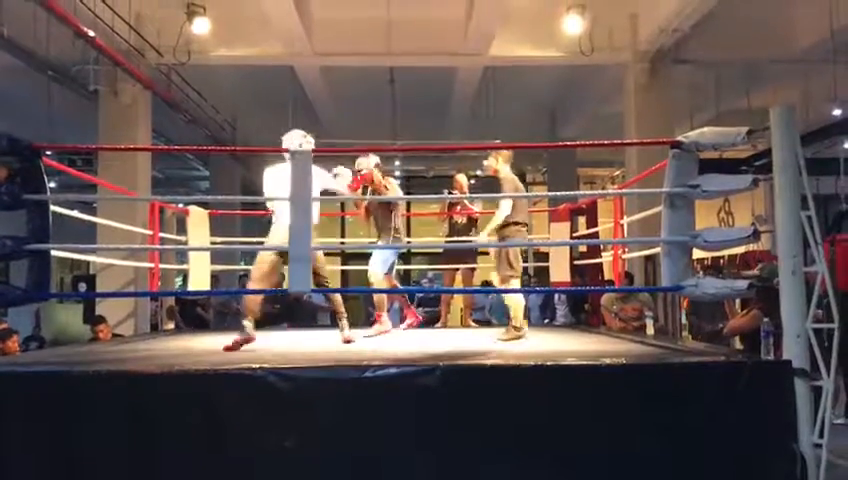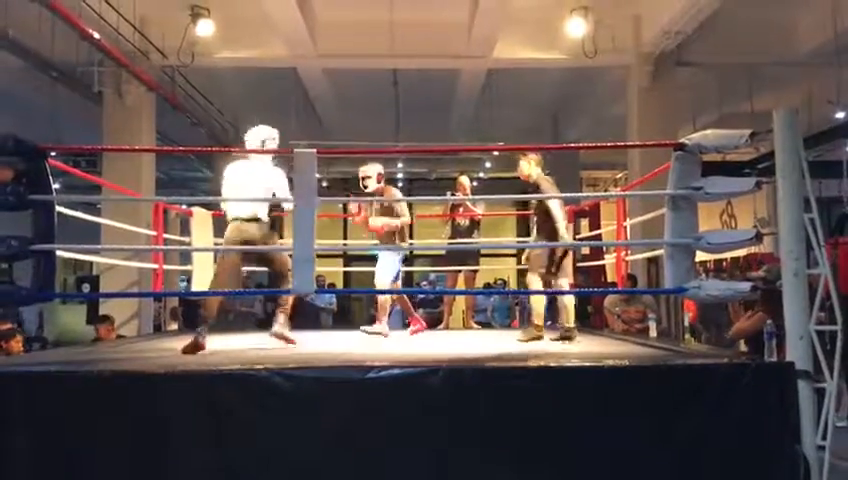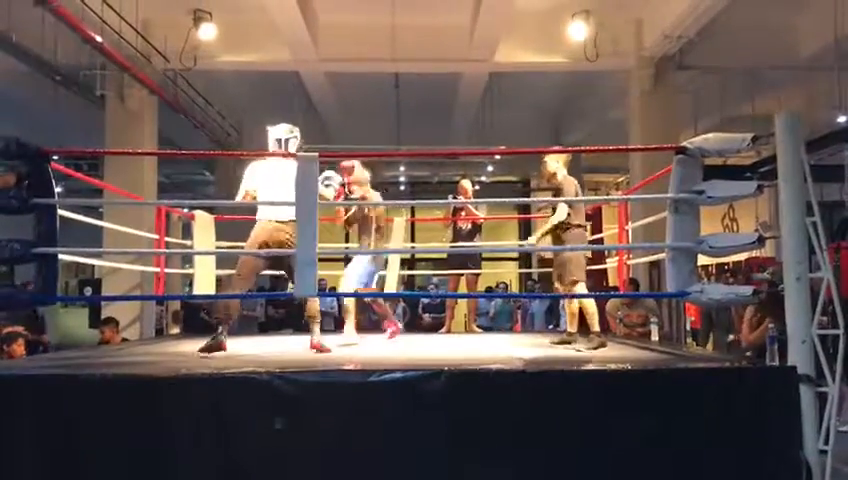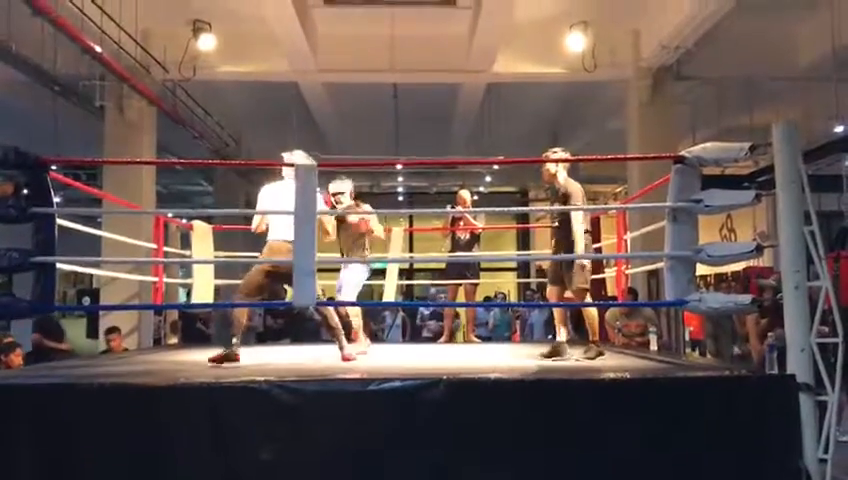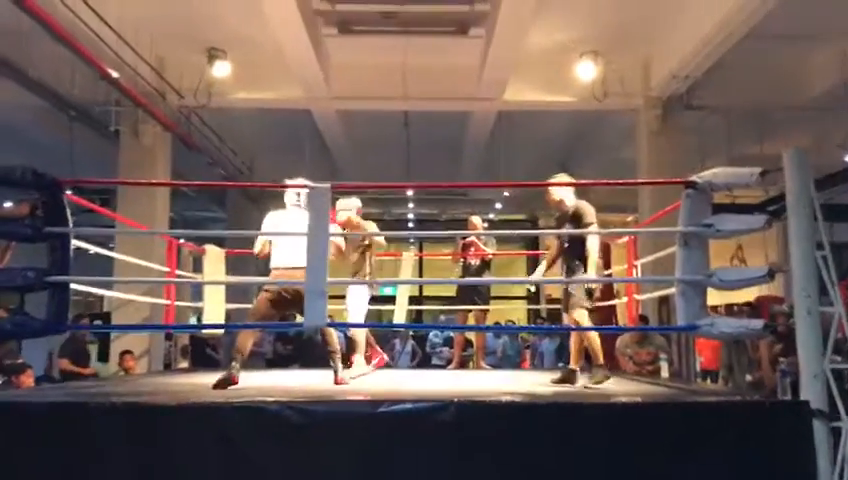
dt=0.4s
person 1, frame 1
left shoulder: (272, 172)
right shoulder: (316, 173)
left elbow: (271, 206)
right elbow: (344, 190)
right wrist: (345, 176)
left hip: (281, 232)
left knee: (257, 280)
right knee: (325, 283)
left ankle: (247, 329)
right ankle: (344, 328)
person 1, frame 2
left shoulder: (232, 169)
right shoulder: (274, 172)
left elbow: (224, 206)
right elbow: (288, 205)
left hip: (235, 229)
right hip: (260, 229)
left knee: (220, 285)
right knee: (285, 274)
left ankle: (200, 335)
right ankle: (280, 323)
person 1, frame 3
left shoulder: (257, 167)
right shoulder: (300, 169)
left elbow: (242, 199)
left hip: (264, 230)
right hip: (290, 232)
left knee: (239, 284)
left ankle: (220, 334)
right ankle: (316, 336)
person 1, frame 4
left shoulder: (269, 190)
left elbow: (256, 227)
left hip: (275, 252)
left knee: (243, 297)
left ankle: (233, 348)
right ankle: (344, 347)
person 1, frame 5
left shoulder: (273, 217)
left elbow: (259, 250)
right elbow: (339, 247)
left hip: (278, 279)
right hip: (305, 280)
left knee: (251, 326)
right knee: (324, 325)
left ankle: (233, 371)
right ankle: (338, 371)
person 2, frame 1
left shoulder: (507, 181)
right shoulder: (513, 181)
left elbow: (504, 210)
left wrist: (485, 233)
left hip: (512, 236)
right hip: (514, 236)
left knee: (508, 282)
right knee: (501, 281)
left ankle: (516, 328)
right ankle: (518, 321)
person 2, frame 2
left shoulder: (542, 181)
right shoulder: (540, 184)
left elbow: (555, 207)
left wrist: (563, 233)
right wrist: (531, 248)
left hip: (552, 238)
right hip: (551, 238)
left knee: (533, 278)
right knee: (561, 283)
left ankle: (536, 327)
right ankle: (569, 328)
person 2, frame 3
left shoulder: (567, 183)
right shoulder: (559, 187)
left elbow: (561, 215)
left wrist: (538, 235)
left hip: (572, 240)
right hip: (563, 242)
left knee: (576, 286)
right knee: (564, 287)
left ankle: (597, 335)
right ankle: (571, 332)
person 2, frame 4
left shoulder: (571, 188)
right shoulder: (555, 191)
left elbow: (578, 221)
left wrist: (580, 252)
right wrist: (555, 251)
left hip: (575, 249)
right hip: (560, 249)
left knee: (580, 296)
right knee: (553, 294)
left ankle: (595, 344)
right ankle: (560, 344)
person 2, frame 5
left shoulder: (582, 208)
right shoulder: (562, 217)
left elbow: (593, 239)
right elbow: (557, 248)
left wrist: (591, 270)
right wrist: (541, 270)
left hip: (583, 270)
right hip: (572, 272)
left knee: (579, 315)
right knee: (573, 321)
left ankle: (601, 366)
right ankle: (572, 370)
person 3, frame 1
left shoulder: (388, 182)
right shoulder: (370, 190)
left elbow: (398, 198)
right elbow: (366, 215)
left wrist: (380, 183)
left hip: (391, 237)
right hip: (385, 238)
left knee: (375, 275)
right knee: (388, 279)
left ankle: (382, 321)
right ankle: (411, 314)
person 3, frame 2
left shoulder: (392, 193)
right shoulder: (372, 200)
left elbow: (406, 219)
right elbow: (372, 226)
left wrist: (388, 223)
right wrist: (361, 218)
left hip: (394, 246)
right hip: (385, 247)
left knee: (382, 280)
right knee: (394, 287)
left ankle: (381, 323)
right ankle: (416, 322)
person 3, frame 3
left shoulder: (372, 198)
right shoulder: (359, 204)
left elbow: (379, 213)
right elbow: (347, 224)
left wrist: (365, 189)
right wrist: (341, 209)
left hip: (371, 253)
right hip: (367, 252)
left knee: (346, 285)
right knee: (368, 293)
left ankle: (350, 332)
right ankle: (392, 324)
person 3, frame 4
left shoulder: (364, 209)
right shoulder: (337, 214)
left elbow: (381, 235)
right elbow: (329, 236)
left wrist: (366, 227)
right wrist: (323, 217)
left hip: (360, 262)
right hip: (347, 263)
left knee: (348, 298)
right knee: (342, 304)
left ankle: (360, 342)
right ankle: (361, 339)
person 3, frame 5
left shoulder: (367, 227)
right shoulder: (348, 233)
left elbow: (381, 243)
right elbow: (341, 255)
left wrist: (358, 225)
left hip: (363, 281)
right hip: (353, 282)
left knee: (355, 319)
right knee: (357, 322)
left ankle: (359, 362)
right ankle: (377, 354)
person 4, frame 1
right shoulder: (451, 202)
left elbow: (475, 214)
right elbow: (442, 218)
left wrist: (462, 199)
right wrist: (447, 200)
right hip: (452, 243)
left knee: (467, 282)
right knee: (447, 282)
left ankle: (467, 318)
right ankle: (443, 318)
person 4, frame 2
left shoulder: (476, 202)
right shoulder: (453, 203)
left elbow: (478, 215)
right elbow: (444, 220)
left wrist: (464, 201)
right wrist: (449, 203)
left hip: (470, 245)
right hip: (454, 245)
left knee: (470, 284)
right knee: (449, 284)
left ankle: (469, 320)
right ankle: (445, 320)
person 4, frame 3
right shoulder: (455, 206)
left elbow: (480, 219)
right elbow: (446, 223)
left wrist: (466, 205)
right wrist: (451, 206)
left knee: (472, 287)
right knee: (452, 287)
left ankle: (471, 324)
right ankle: (448, 324)
person 4, frame 4
left shoulder: (477, 214)
right shoulder: (454, 216)
left elbow: (478, 229)
right elbow: (445, 233)
left wrist: (465, 215)
right wrist: (450, 216)
left knee: (470, 297)
right knee: (450, 297)
left ankle: (470, 333)
right ankle: (446, 334)
person 4, frame 5
left shoulder: (488, 240)
right shoulder: (465, 242)
left elbow: (488, 255)
right elbow: (455, 260)
left wrist: (475, 241)
right wrist: (460, 244)
left hip: (481, 284)
right hip: (465, 283)
left knee: (480, 323)
right knee: (460, 322)
left ankle: (480, 360)
right ankle: (456, 360)
